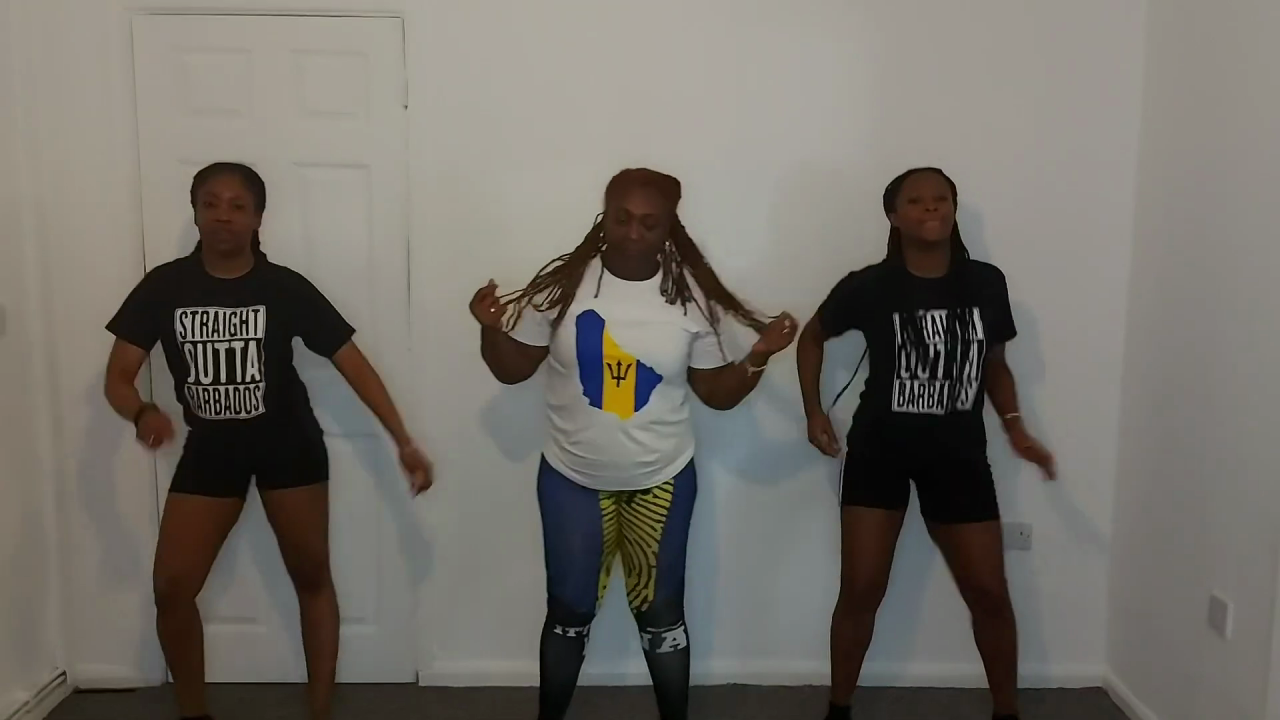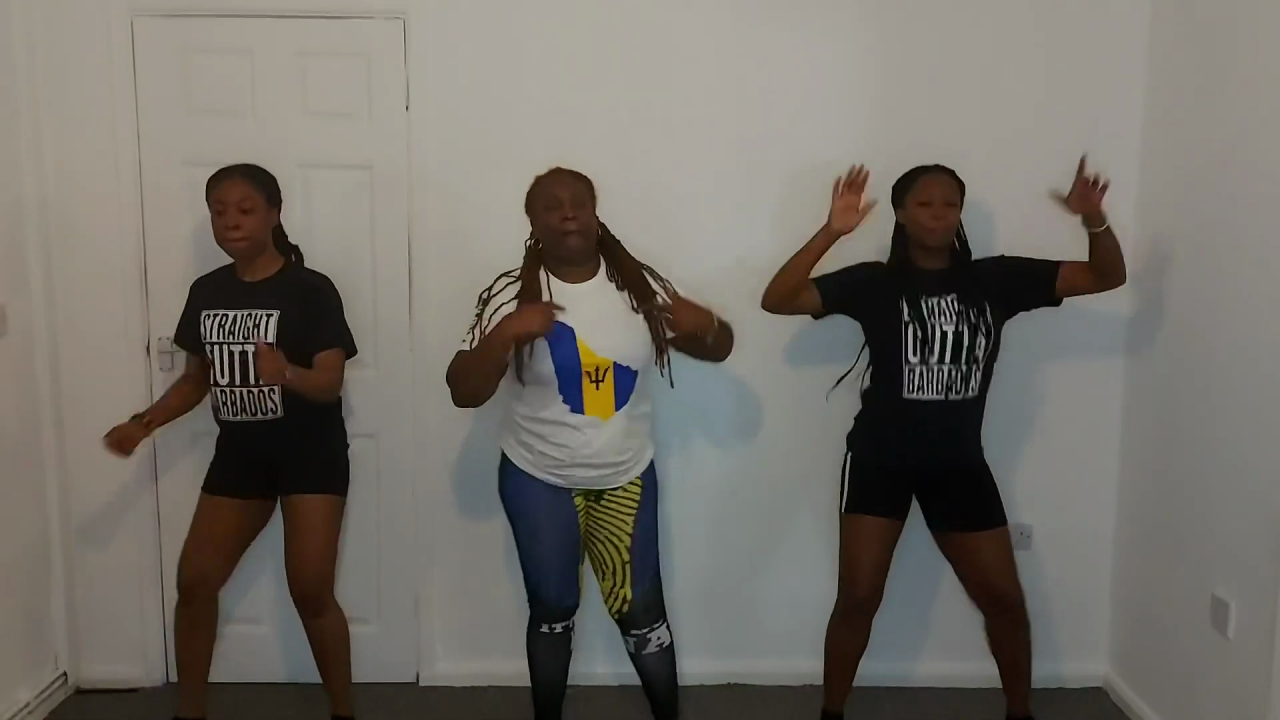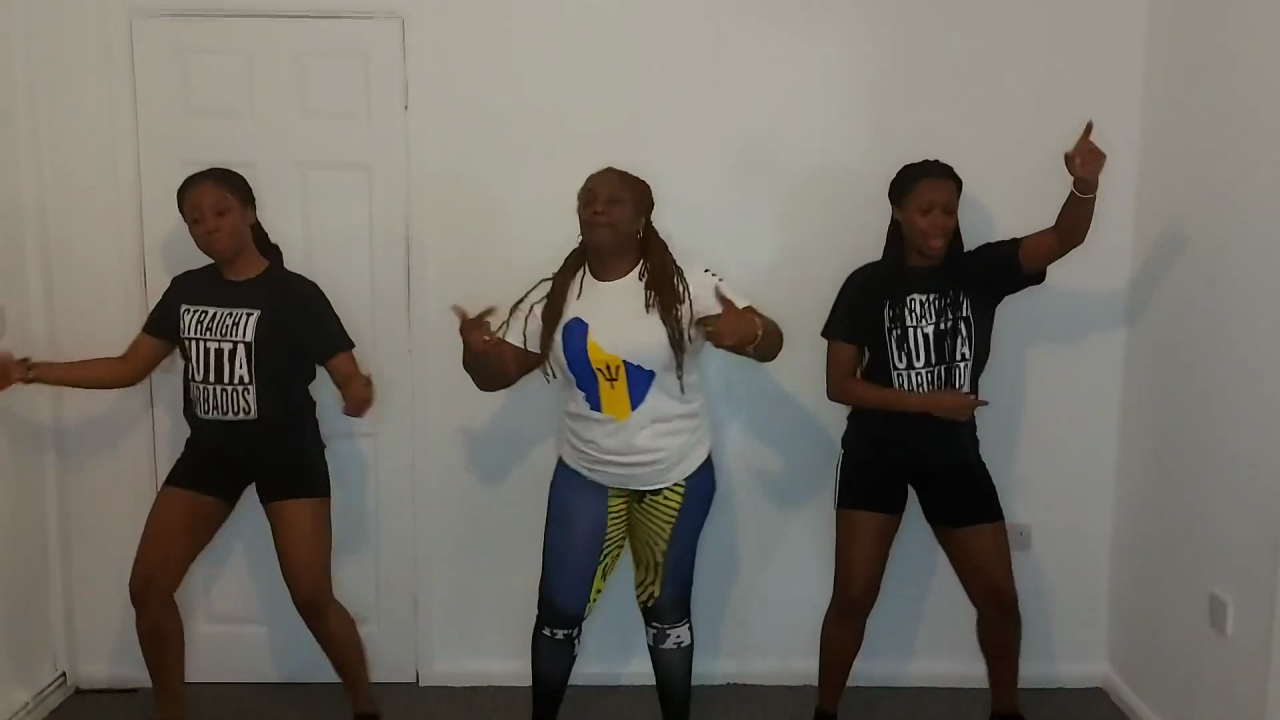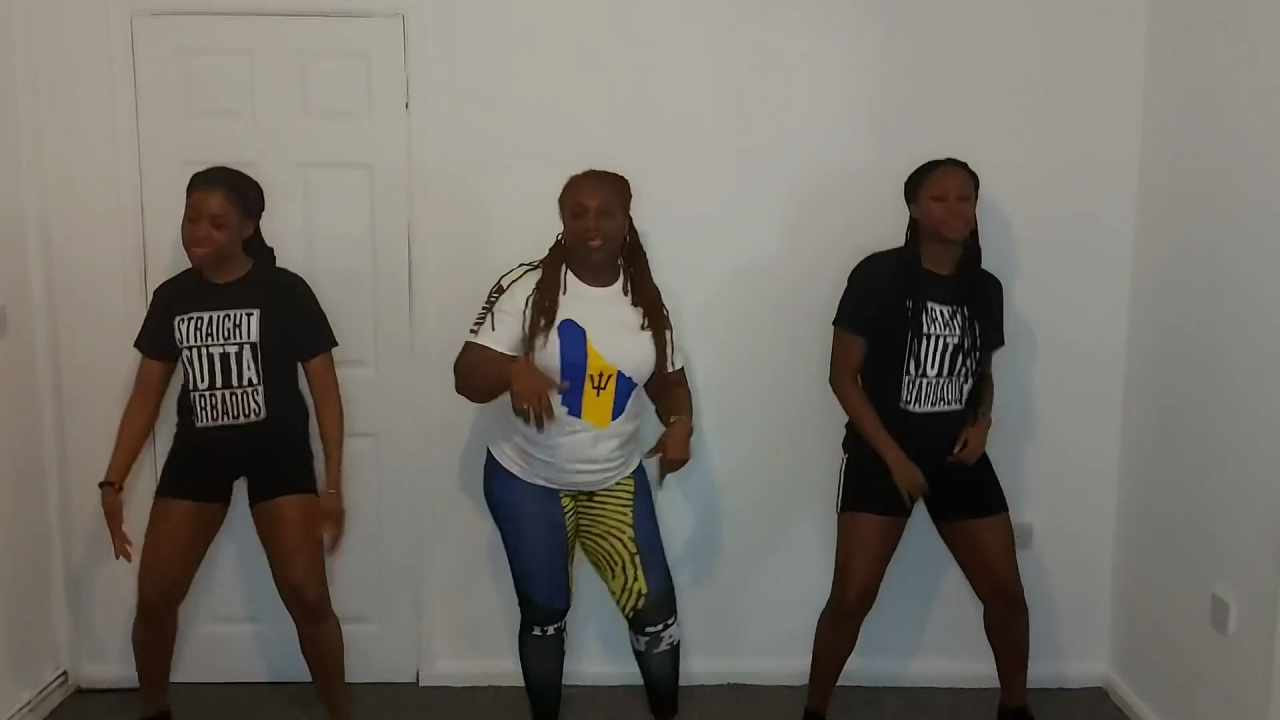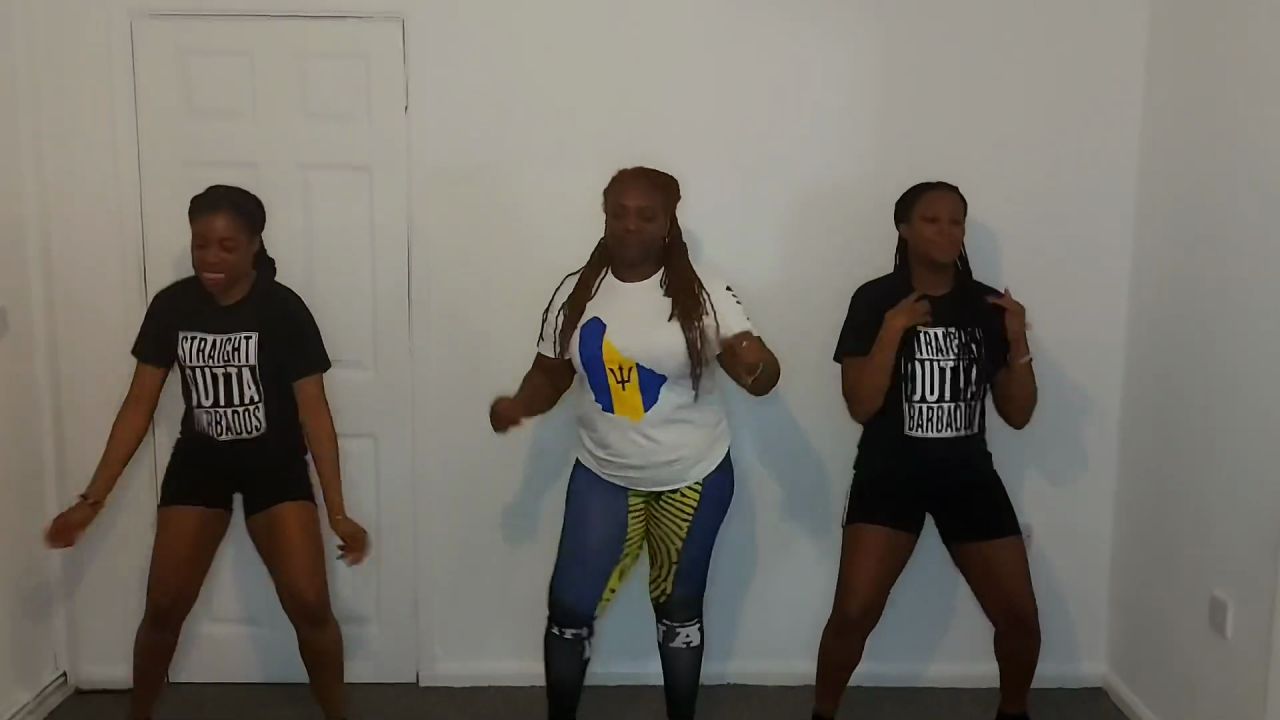
dt=1s
person 1, frame 1
left shoulder: (986, 283)
right shoulder: (868, 286)
right elbow: (811, 338)
left wrist: (1015, 426)
right wrist: (813, 412)
left hip: (958, 454)
right hip: (879, 449)
left knee: (991, 595)
right knee: (861, 590)
person 1, frame 2
left shoulder: (996, 278)
right shoulder: (873, 281)
left elbow: (1108, 277)
right elbow: (777, 300)
left wrist: (1093, 221)
right wrist: (831, 232)
left hip: (958, 461)
right hip: (881, 456)
left knee: (1004, 600)
right knee: (858, 597)
person 1, frame 3
left shoulder: (982, 269)
right shoulder: (868, 283)
left elbow: (1065, 238)
right elbow: (839, 383)
left wrist: (1084, 185)
right wrist: (928, 401)
left hip: (954, 453)
right hip: (876, 453)
left knee: (999, 599)
right knee: (852, 597)
person 1, frame 4
left shoulder: (985, 289)
right shoulder: (878, 276)
right elbow: (843, 375)
left wrist: (981, 422)
right wrist: (893, 457)
left hip: (957, 454)
right hip: (883, 452)
left knee: (1006, 591)
right knee: (851, 598)
person 1, frame 5
left shoulder: (990, 306)
right shoulder: (875, 301)
left elbow: (1018, 414)
right elbow: (861, 408)
left wrist: (1018, 345)
right wrist: (891, 334)
left hip: (969, 476)
right hip: (888, 473)
left knee: (1020, 615)
right knee: (854, 613)
person 2, frame 1
left shoulder: (691, 296)
right shoulder: (563, 283)
left elbow: (718, 393)
right elbow: (512, 368)
left wrist: (758, 357)
right wrist: (491, 327)
left hip: (661, 480)
right hip: (572, 477)
left knee: (659, 611)
right knee: (569, 611)
person 2, frame 2
left shoulder: (640, 285)
right shoulder: (512, 295)
left elbow: (717, 347)
right elbow: (464, 393)
left wrist: (703, 325)
right wrist: (503, 336)
left hip: (626, 479)
right hip: (538, 480)
left knee: (641, 610)
right knee: (553, 610)
person 2, frame 3
left shoulder: (683, 286)
right shoulder: (553, 298)
left elbow: (769, 344)
right elbow: (496, 374)
left wrist: (748, 330)
right wrist: (475, 345)
left hip: (676, 477)
right hip: (587, 477)
left knee: (665, 608)
right knee: (560, 609)
person 2, frame 4
left shoulder: (648, 302)
right shoulder: (525, 289)
left elbow: (670, 383)
right elbow: (467, 377)
left wrist: (680, 425)
right wrist: (515, 375)
left hip: (616, 481)
right hip: (527, 481)
left knee: (654, 605)
right knee: (544, 613)
person 2, frame 5
left shoulder: (701, 292)
right shoulder: (574, 293)
left elbow: (763, 380)
right elbow: (550, 374)
left wrist: (752, 362)
right wrist: (519, 404)
left hip: (694, 479)
right hip: (603, 479)
left knee: (678, 607)
right knee: (570, 609)
person 3, frame 1
left shoulder: (285, 289)
right shoulder: (164, 286)
left elbow: (352, 361)
right elbow: (117, 377)
left wrist: (403, 442)
right wrist: (142, 412)
left hip: (289, 446)
right hip: (210, 450)
left knee: (311, 578)
right knee: (171, 588)
person 3, frame 2
left shoulder: (311, 290)
right shoulder: (206, 292)
left elbow: (330, 384)
right elbow: (194, 377)
left wrist: (285, 374)
right wrist: (143, 422)
left hip: (310, 449)
right hip: (239, 449)
left knee: (311, 593)
right knee: (195, 582)
person 3, frame 3
left shoulder: (296, 294)
right shoulder: (186, 290)
left elbow: (347, 374)
right elbow: (129, 368)
left wrist: (360, 391)
left hip: (287, 452)
right hip: (210, 451)
left knee: (312, 596)
right knee: (147, 585)
person 3, frame 4
left shoulder: (286, 292)
right shoulder: (172, 297)
left elbow: (325, 388)
right elbow: (147, 394)
left wrist: (332, 486)
right wrist: (114, 482)
left hip: (277, 453)
right hip: (197, 456)
left knee: (308, 597)
right knee: (154, 597)
person 3, frame 5
left shoulder: (284, 310)
right shoulder: (172, 308)
left elbow: (313, 409)
right elbow: (139, 404)
left wrist: (338, 510)
right wrist: (92, 499)
left hip: (277, 466)
right hip: (199, 466)
left knee: (309, 603)
right knee: (165, 607)
